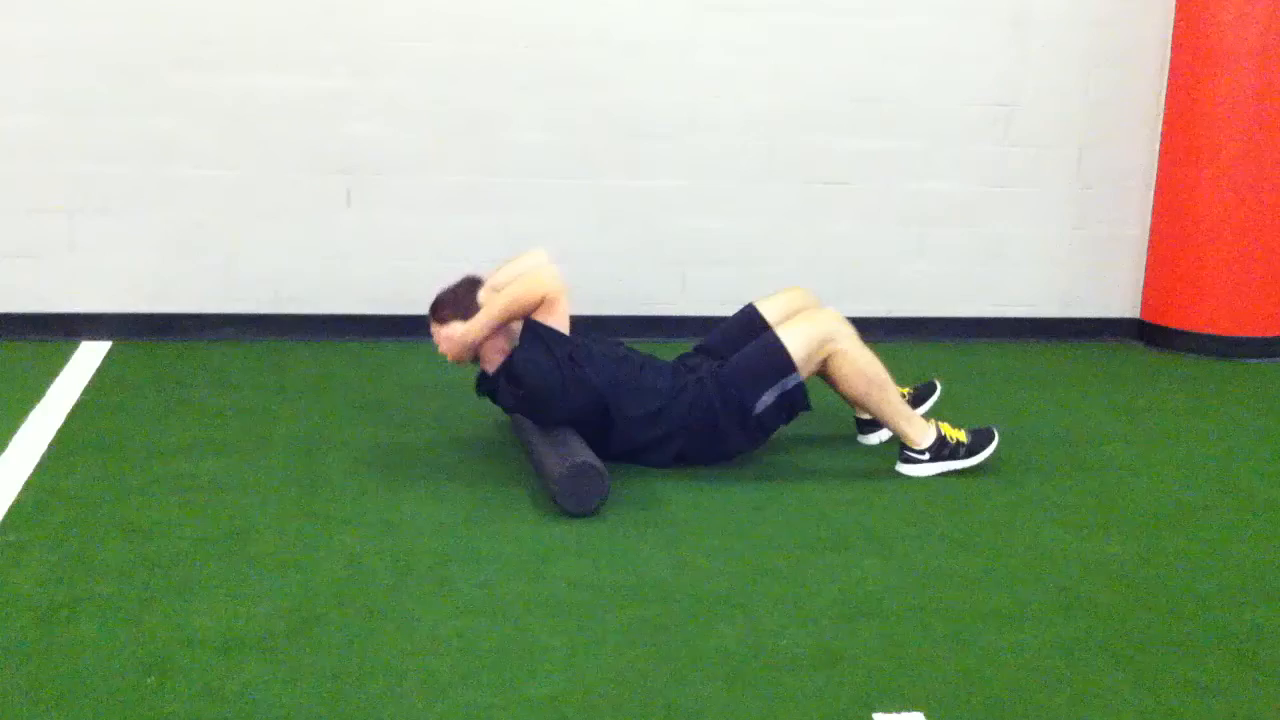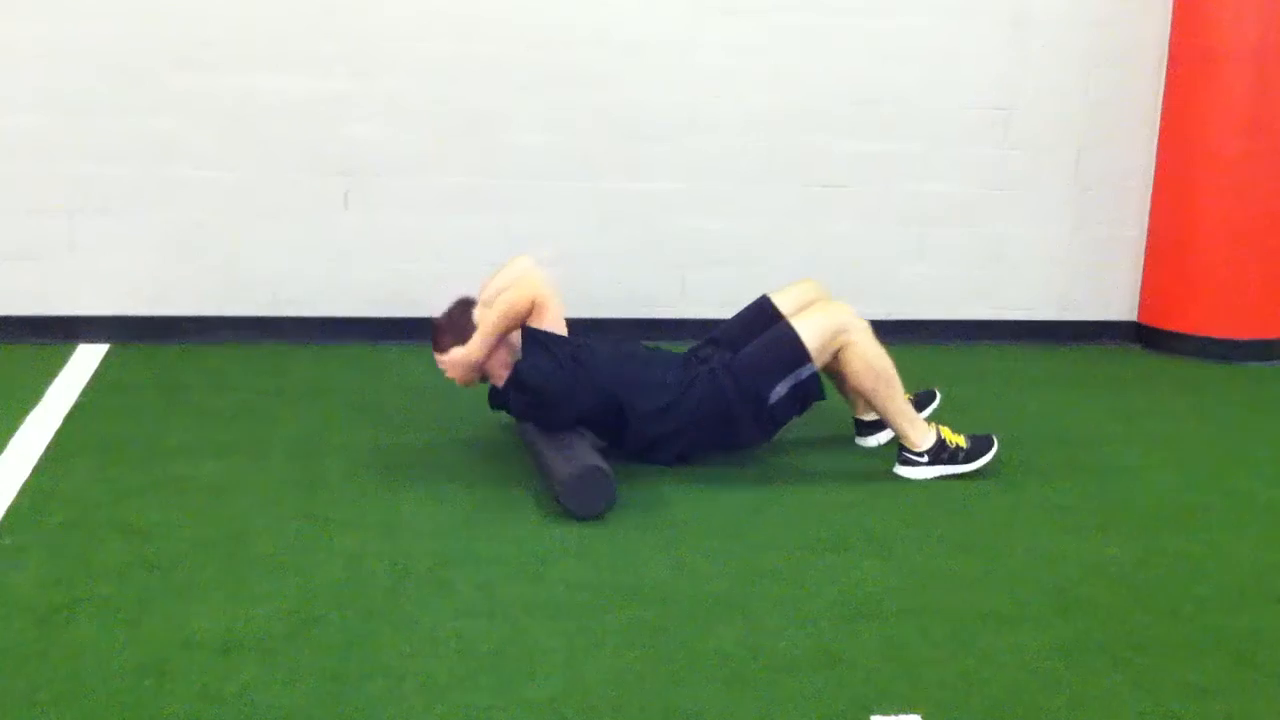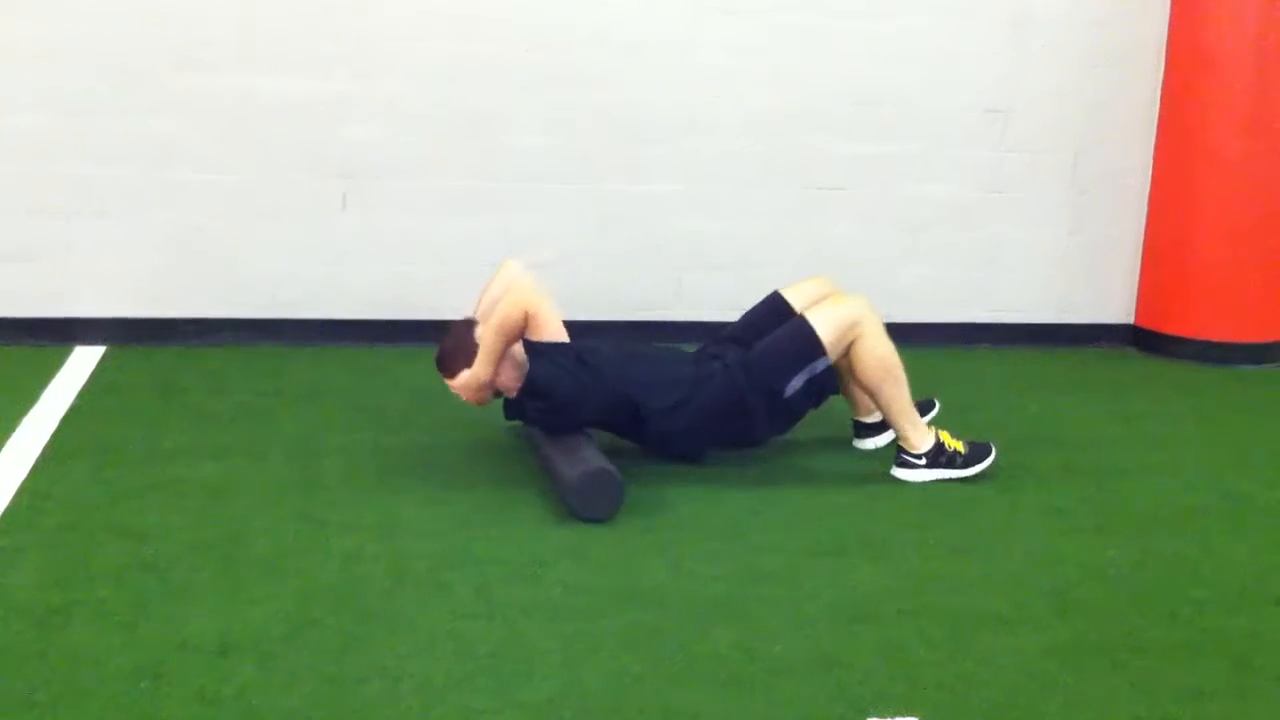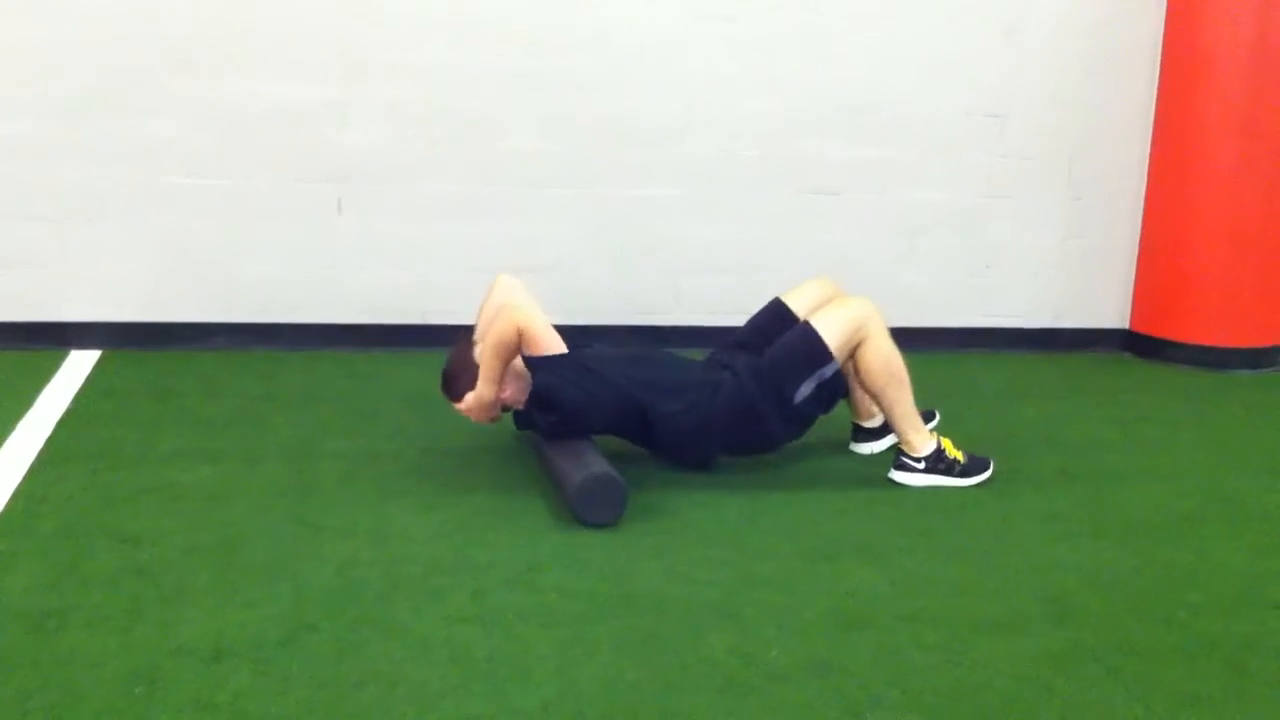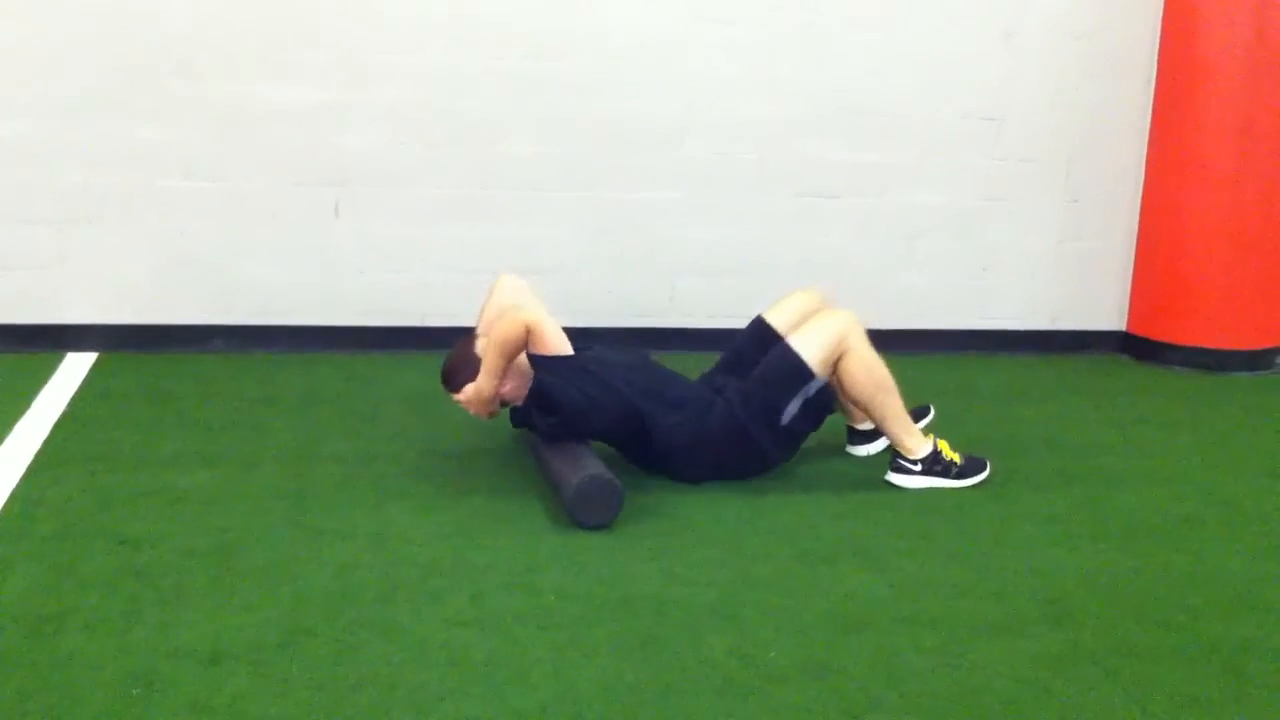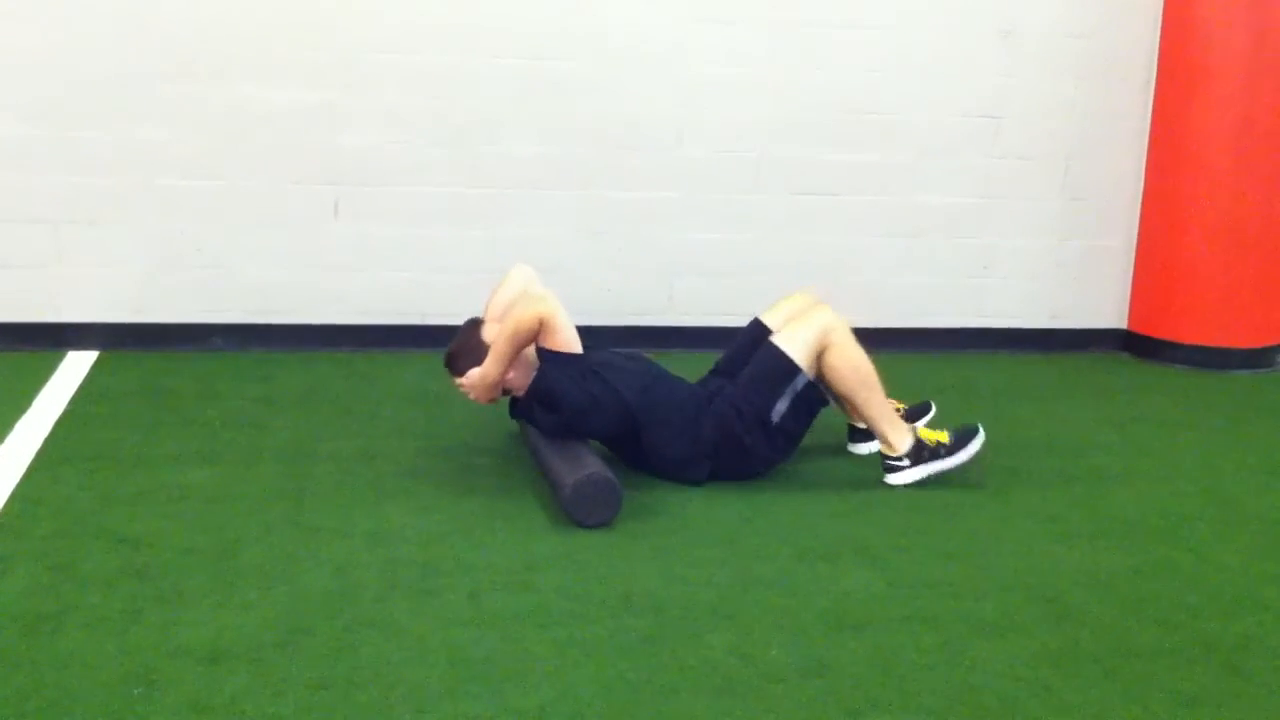
dt=0.2s
person 1, frame 1
left shoulder: (514, 369)
right shoulder: (531, 376)
left elbow: (536, 261)
right elbow: (550, 280)
left wrist: (480, 293)
right wrist: (475, 325)
left hip: (686, 380)
right hip: (702, 417)
left knee: (799, 301)
right knee: (829, 327)
left ankle: (875, 410)
right ankle: (923, 444)
person 1, frame 2
left shoulder: (522, 376)
right shoulder: (537, 385)
left elbow: (521, 268)
right elbow: (535, 284)
left wrist: (474, 313)
right wrist: (473, 350)
left hip: (698, 373)
right hip: (716, 405)
left knee: (811, 294)
right knee: (843, 319)
left ankle: (872, 416)
right ankle: (920, 445)
person 1, frame 3
left shoulder: (535, 384)
right shoulder: (550, 393)
left elbow: (513, 274)
right elbow: (524, 298)
left wrist: (472, 335)
right wrist: (480, 373)
left hip: (711, 368)
right hip: (730, 400)
left knee: (821, 290)
right knee: (856, 313)
left ankle: (871, 420)
right ankle: (919, 450)
person 1, frame 4
left shoulder: (544, 387)
right shoulder: (556, 400)
left elbow: (506, 287)
right elbow: (514, 315)
left wrist: (475, 352)
right wrist: (483, 393)
left hip: (720, 377)
right hip: (740, 408)
left knee: (824, 293)
right knee: (861, 315)
left ankle: (871, 424)
right ankle: (920, 453)
person 1, frame 5
left shoulder: (540, 394)
right shoulder: (556, 399)
left elbow: (510, 286)
right elbow: (525, 315)
left wrist: (476, 346)
right wrist: (483, 385)
left hip: (712, 398)
right hip: (731, 433)
left knee: (810, 302)
right knee: (841, 328)
left ankle: (866, 426)
right ankle: (916, 455)
person 1, frame 6
left shoulder: (538, 389)
right shoulder: (557, 394)
left elbow: (521, 278)
right elbow: (543, 306)
left wrist: (483, 334)
right wrist: (490, 371)
left hip: (708, 404)
right hip: (729, 437)
left knee: (804, 304)
right knee: (824, 323)
left ankle: (869, 422)
right ankle: (904, 450)
